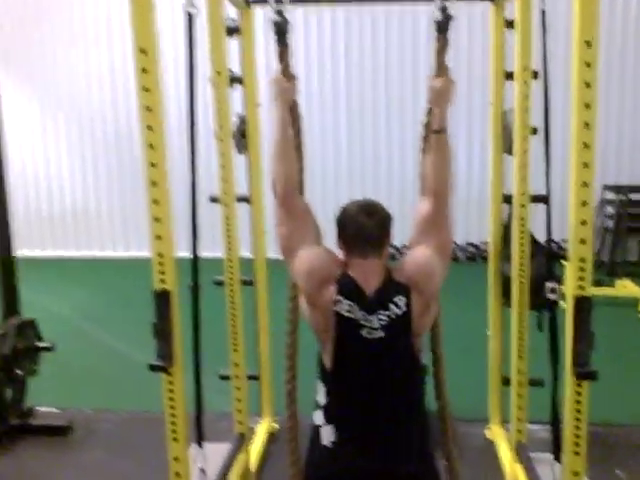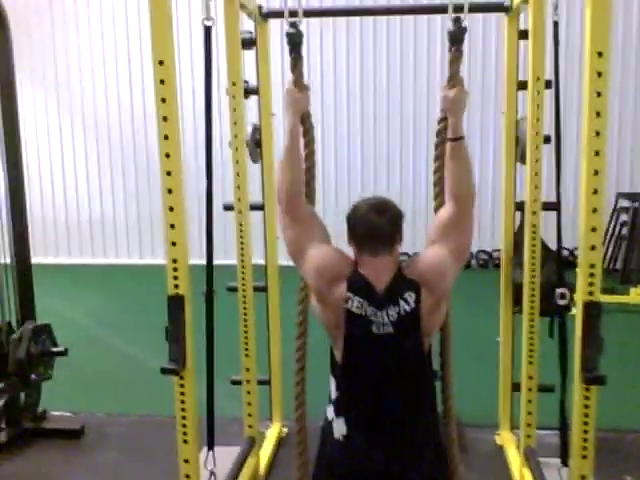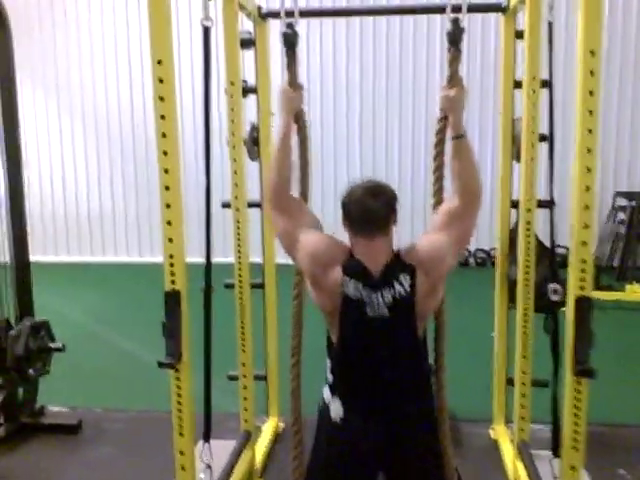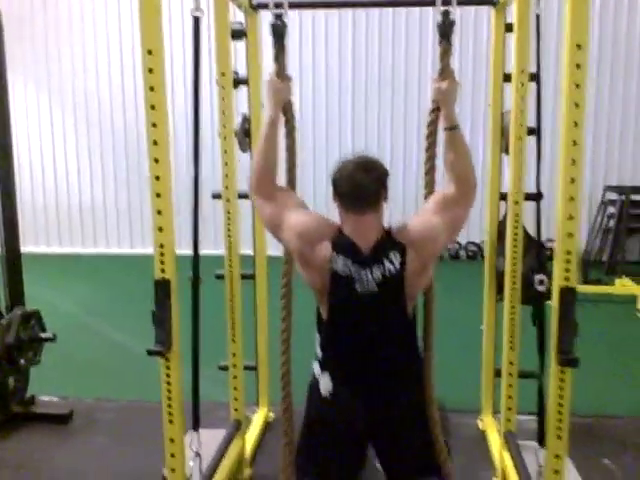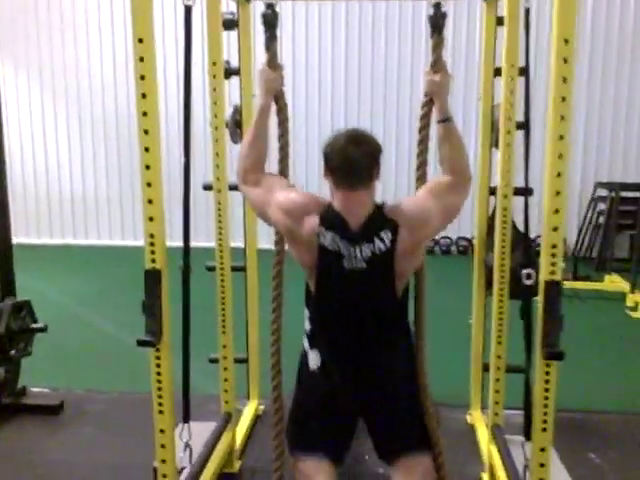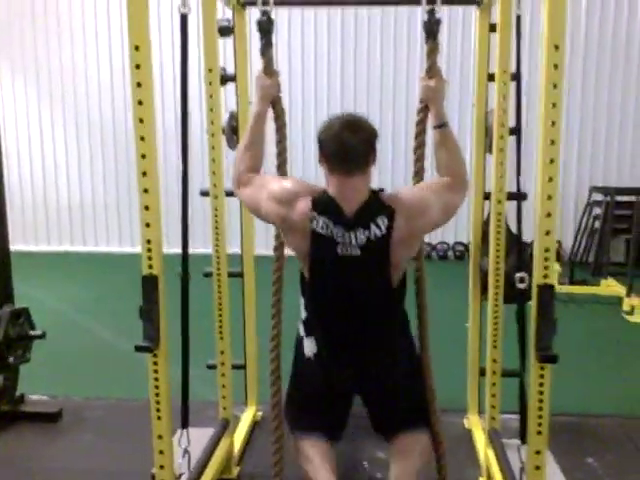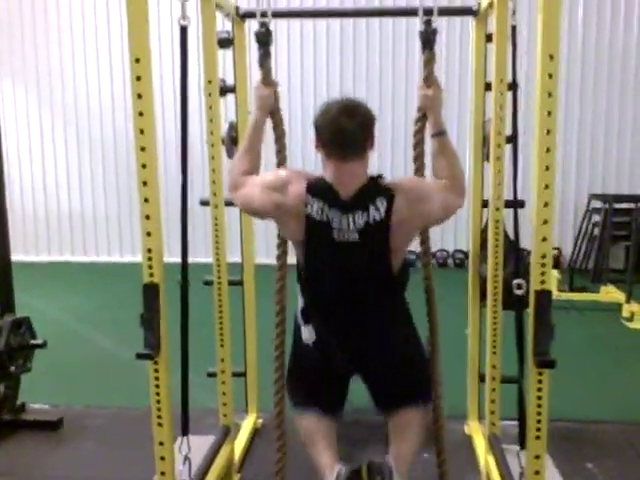
dt=0.1s
person 1, frame 1
left shoulder: (320, 288)
right shoulder: (417, 288)
left elbow: (286, 198)
right elbow: (436, 200)
left wrist: (283, 110)
right wrist: (439, 115)
left hip: (337, 442)
right hip: (403, 443)
person 1, frame 2
left shoulder: (331, 285)
right shoulder: (428, 285)
left elbow: (290, 203)
right elbow: (461, 204)
left wrist: (294, 121)
right wrist: (455, 123)
left hip: (349, 436)
right hip: (415, 435)
person 1, frame 3
left shoulder: (326, 272)
right shoulder: (424, 271)
left elbow: (279, 200)
right elbow: (468, 200)
left wrist: (287, 119)
right wrist: (456, 121)
left hip: (345, 417)
right hip: (410, 417)
person 1, frame 4
left shoulder: (315, 245)
right shoulder: (415, 247)
left elbow: (261, 189)
right elbow: (464, 188)
left wrist: (274, 111)
right wrist: (448, 114)
left hip: (336, 389)
right hip: (400, 390)
person 1, frame 5
left shoulder: (304, 224)
right shoulder: (407, 227)
left elbow: (249, 177)
right elbow: (459, 180)
left wrist: (265, 100)
right wrist: (441, 106)
left hip: (325, 365)
right hip: (390, 366)
person 1, frame 6
left shoulder: (297, 209)
right shoulder: (405, 214)
left elbow: (242, 180)
right elbow: (458, 185)
left wrist: (261, 106)
right wrist: (437, 111)
left hip: (321, 350)
right hip: (387, 350)
left knee: (310, 431)
right knee: (412, 429)
person 1, frame 7
left shoulder: (290, 194)
right shoulder: (405, 201)
left elbow: (237, 185)
right elbow: (455, 190)
left wrist: (259, 115)
right wrist: (436, 120)
left hip: (319, 337)
right hip: (386, 336)
left knee: (310, 404)
right knee: (413, 398)
